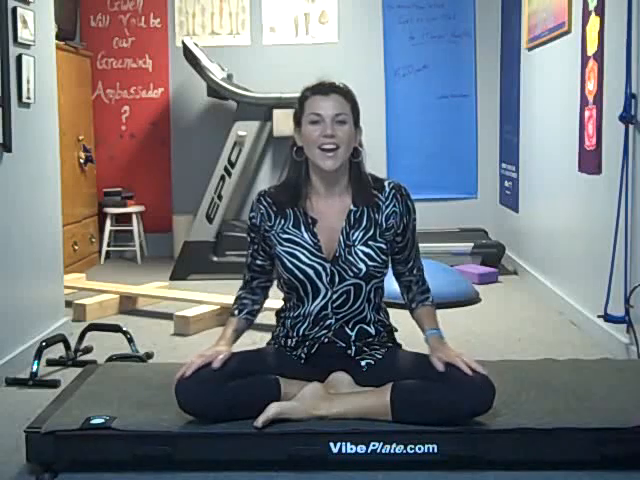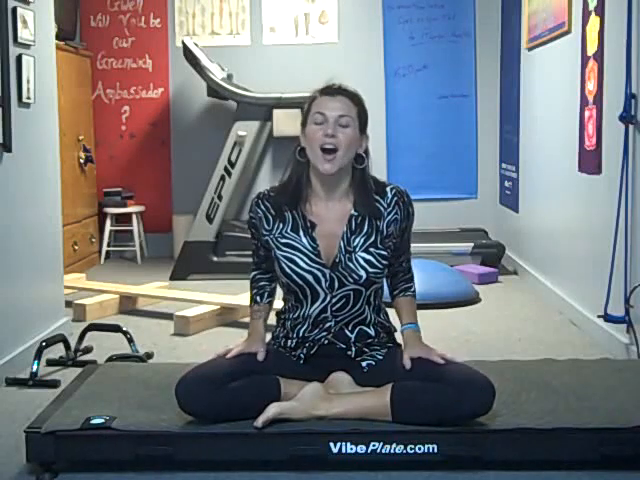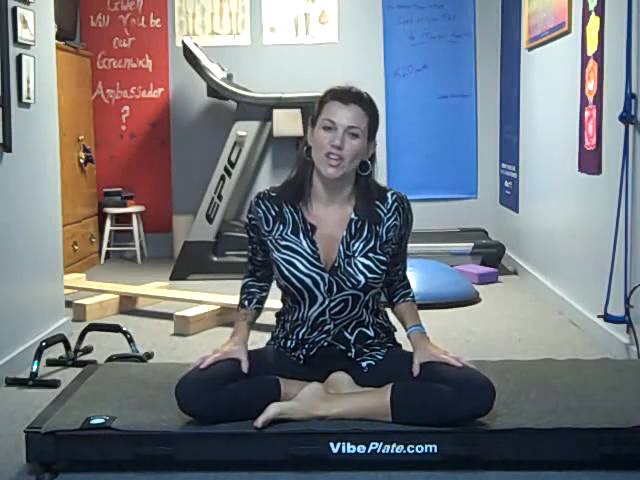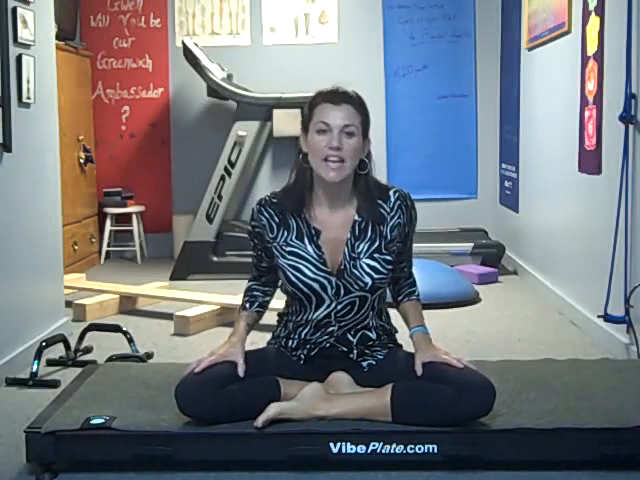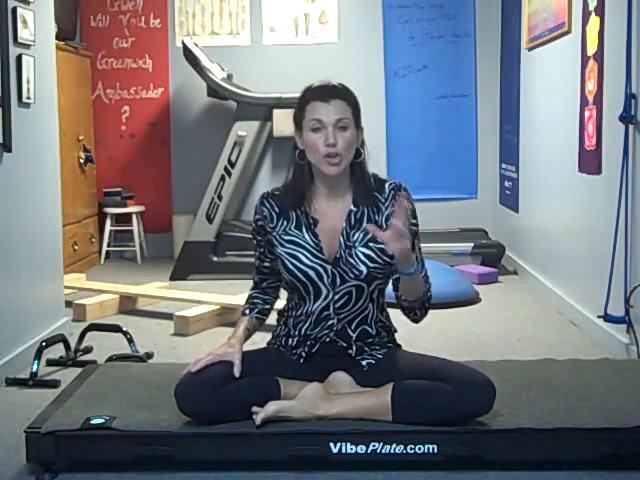
dt=0.5s
person 1, frame 1
left shoulder: (391, 201)
right shoulder: (270, 207)
left elbow: (412, 279)
right elbow: (255, 284)
left wrist: (435, 338)
right wrist: (226, 340)
left hip: (371, 355)
right hip: (293, 355)
left knee: (476, 391)
right knee: (193, 390)
left ankle: (320, 403)
right ankle: (337, 392)
person 1, frame 2
left shoulder: (391, 204)
right shoulder: (268, 207)
left wrist: (411, 333)
right wrist: (256, 333)
left hip: (371, 354)
right hip: (294, 354)
left knee: (477, 393)
right knee: (192, 392)
left ankle: (318, 405)
right ankle: (336, 392)
person 1, frame 3
left shoulder: (391, 209)
right shoulder: (269, 208)
right elbow: (257, 278)
left wrist: (419, 337)
right wrist: (239, 337)
left hip: (370, 355)
right hip: (294, 354)
left knee: (477, 394)
right knee: (192, 393)
left ankle: (320, 405)
right ankle: (338, 391)
person 1, frame 4
left shoulder: (395, 207)
right shoulder: (271, 213)
left wrist: (421, 337)
right wrist: (237, 337)
left hip: (372, 355)
right hip: (294, 355)
left knee: (477, 394)
right knee: (192, 394)
left ankle: (318, 405)
right ankle: (336, 391)
person 1, frame 5
left shoulder: (391, 199)
right shoulder: (274, 207)
left elbow: (415, 309)
left wrist: (408, 259)
right wrist: (235, 340)
left hip: (371, 356)
right hip: (295, 354)
left knee: (477, 393)
right knee: (192, 393)
left ankle: (317, 404)
right ankle: (334, 391)
